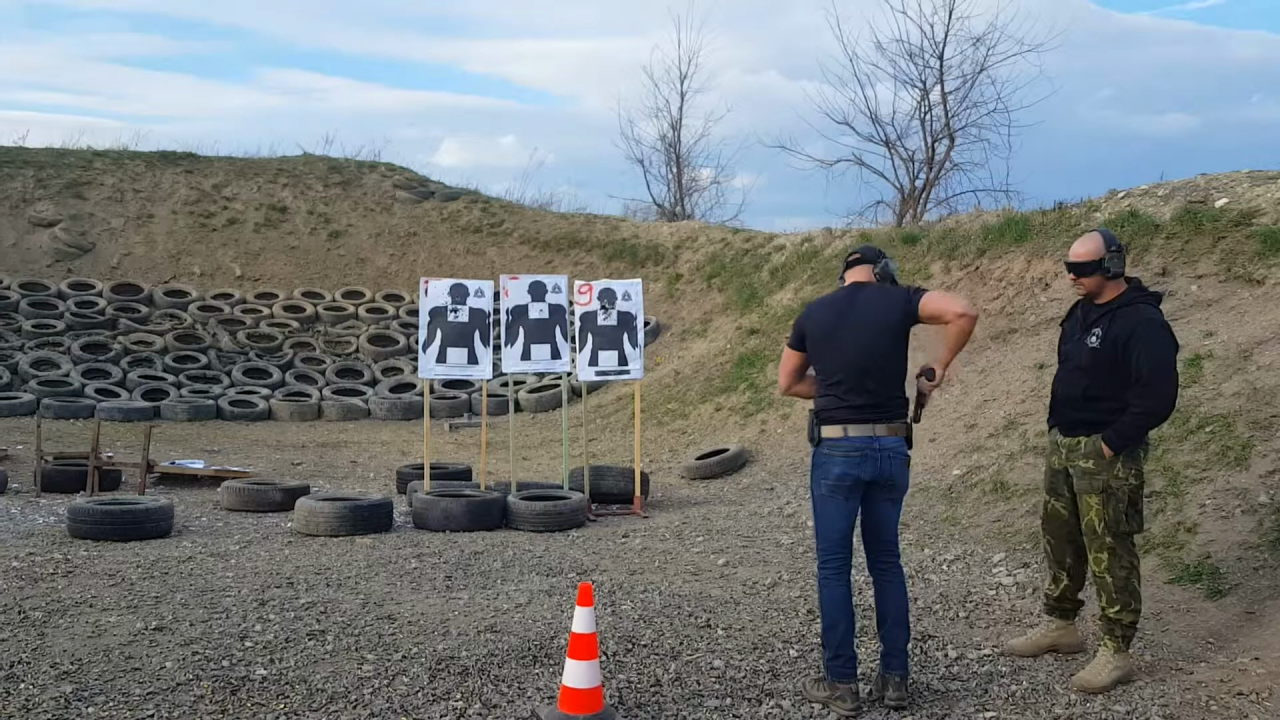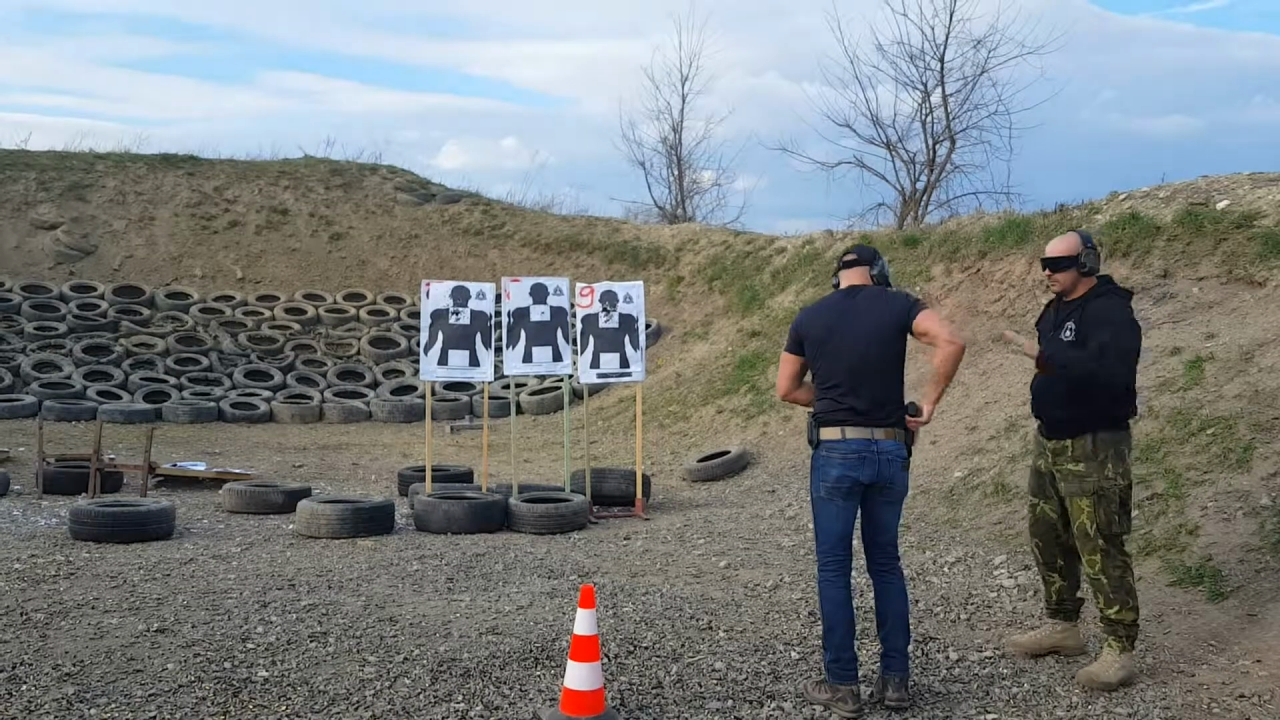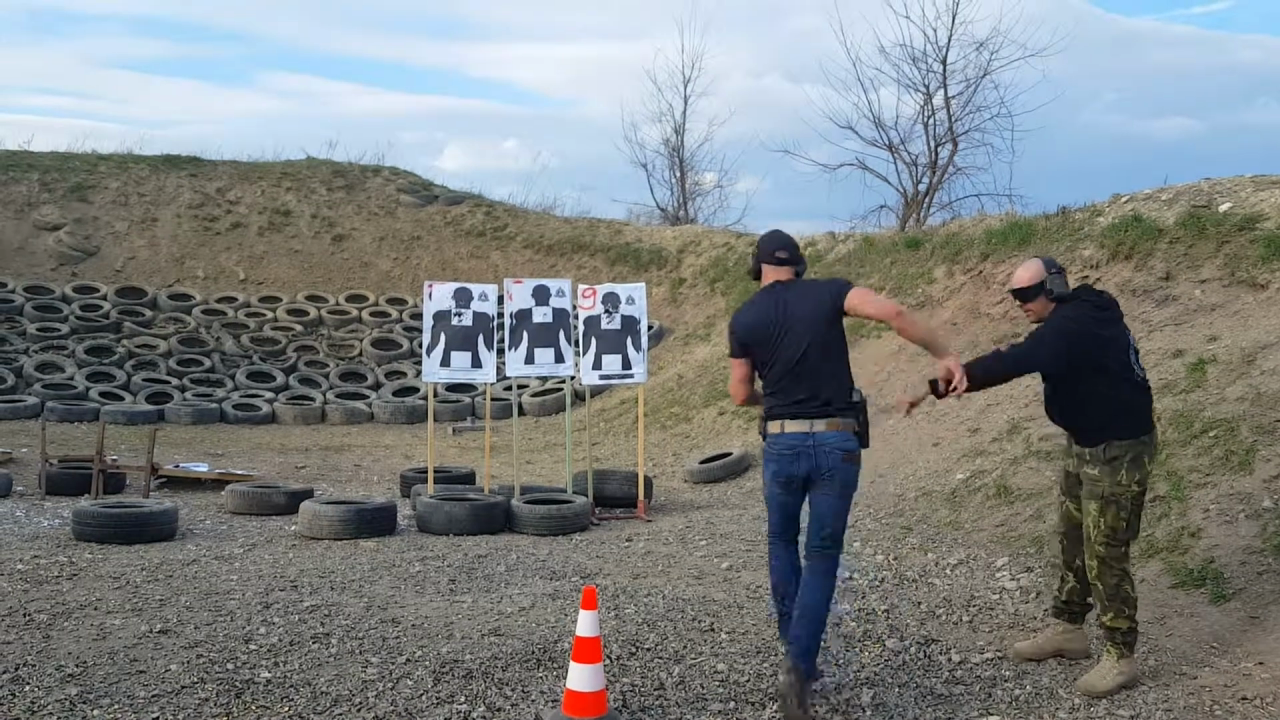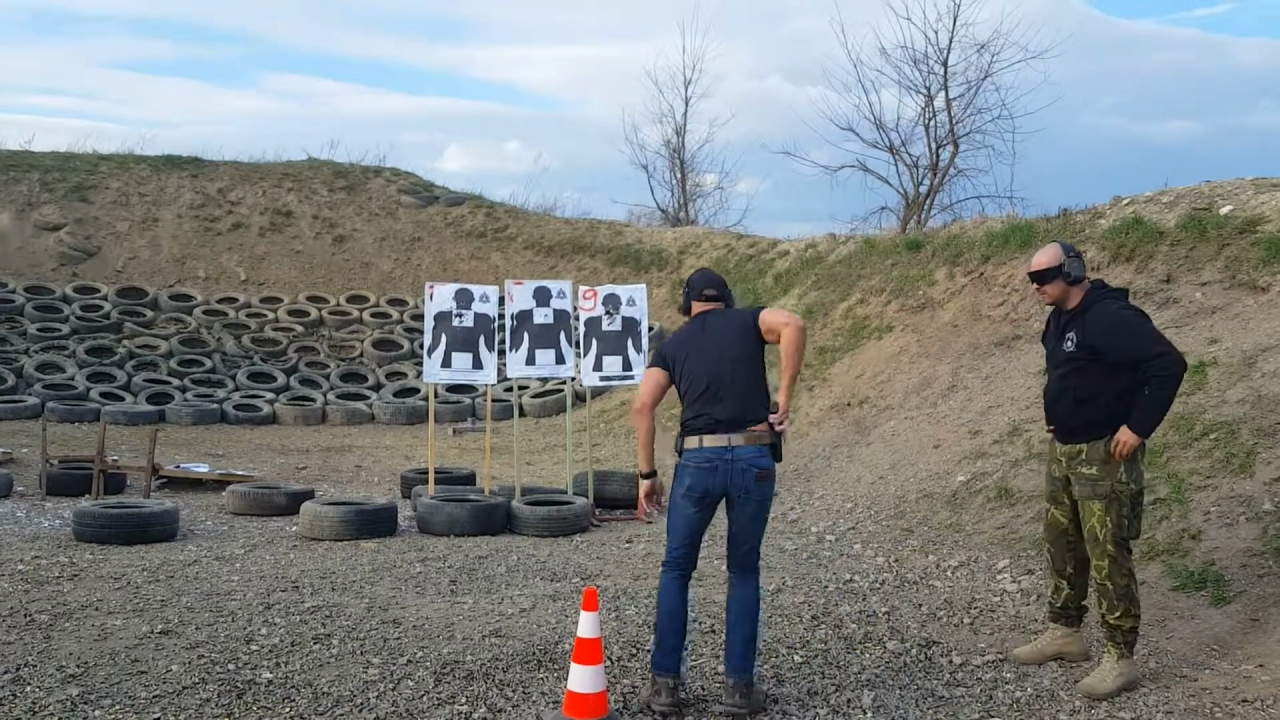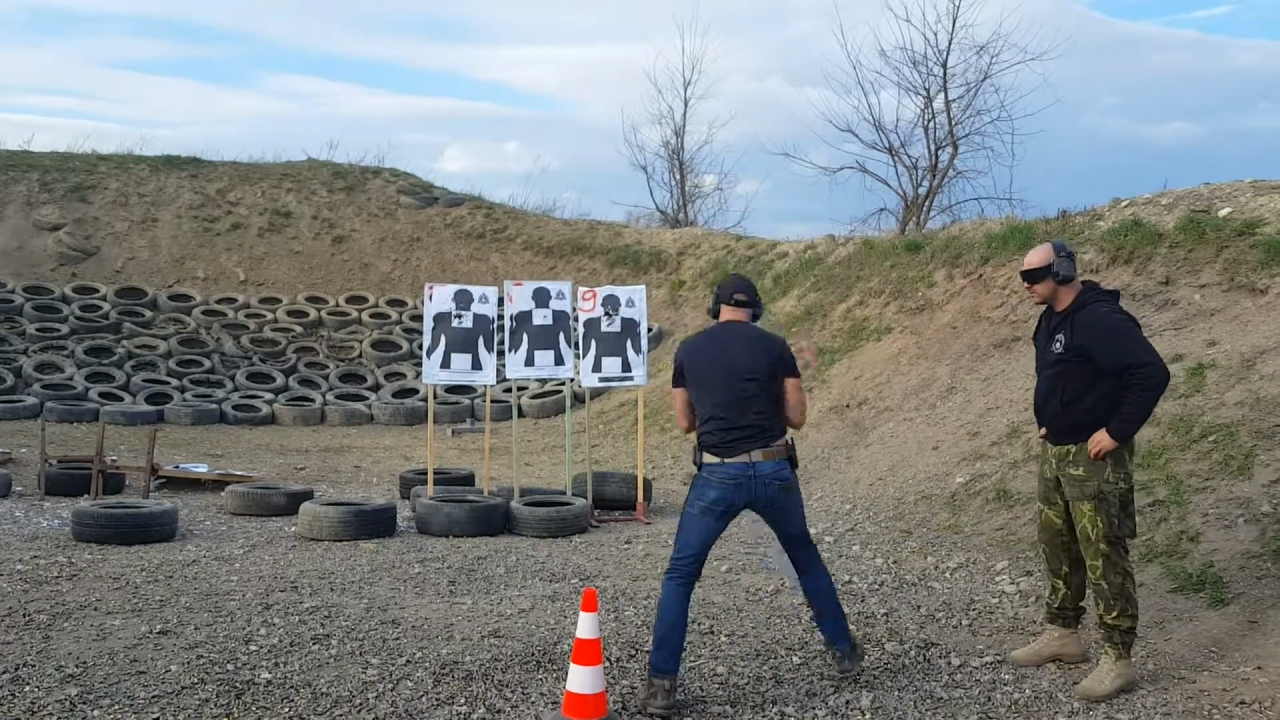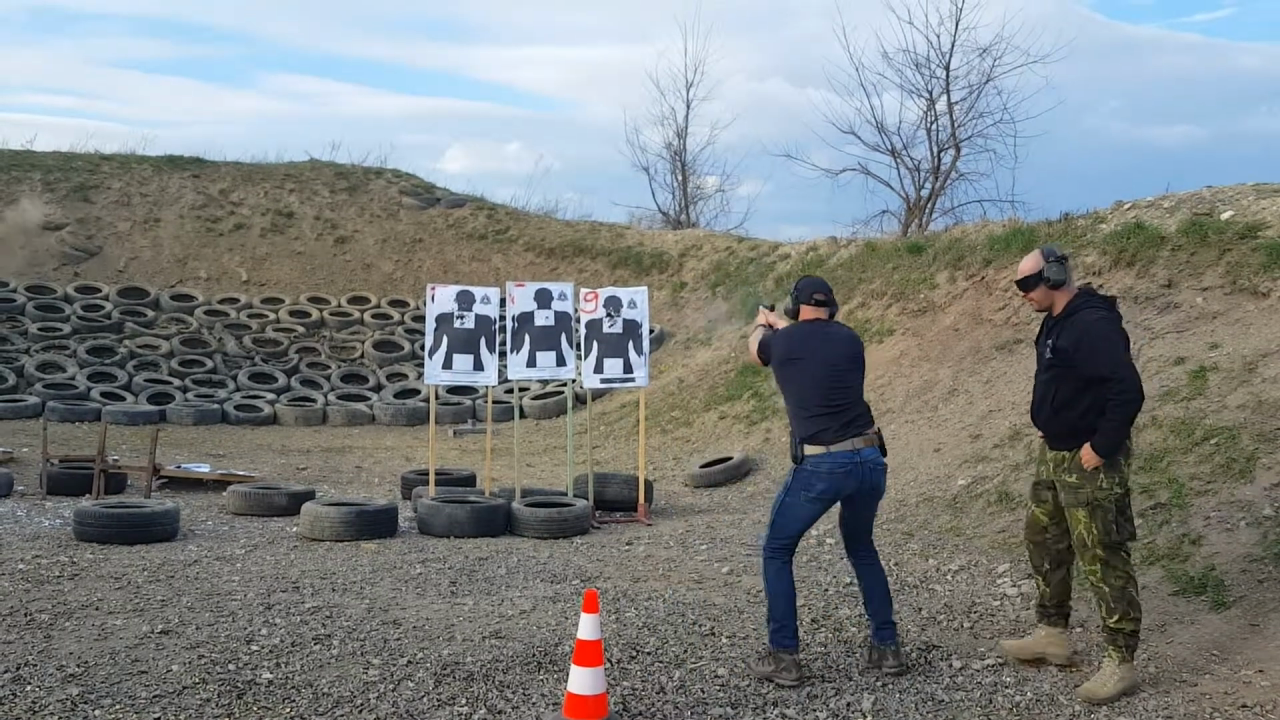
dt=0.5s
person 1, frame 1
left shoulder: (1141, 321)
right shoulder: (1081, 311)
left elbow: (1158, 397)
left wrist: (1111, 444)
left hip: (1106, 452)
right hip: (1063, 443)
left knee: (1108, 551)
right knee: (1060, 539)
left ankle: (1116, 653)
right ankle: (1061, 626)
person 1, frame 2
left shoulder: (1108, 312)
right shoulder: (1057, 309)
left elbow: (1112, 370)
left wrist: (1042, 353)
left hip: (1093, 446)
right hip: (1049, 443)
left knee: (1099, 549)
right knee: (1048, 540)
left ankle: (1119, 650)
right ankle: (1060, 625)
person 1, frame 3
left shoulder: (1071, 328)
right shoulder: (1083, 316)
left elbow: (1011, 363)
left wrist: (936, 388)
left hip: (1118, 452)
right hip: (1088, 446)
left knee: (1105, 554)
right knee: (1074, 542)
left ankle: (1121, 657)
right ankle: (1067, 629)
person 1, frame 4
left shoulder: (1112, 317)
right shoulder: (1059, 319)
left elbow: (1169, 365)
left wrist: (1139, 427)
left hip: (1104, 454)
right hip: (1063, 450)
left knee: (1108, 556)
right knee: (1062, 544)
left ankle: (1121, 659)
right ankle: (1064, 632)
person 1, frame 5
left shoulder: (1101, 320)
right shoulder: (1051, 319)
left elbow: (1151, 374)
left wrist: (1117, 431)
left hip: (1094, 455)
right hip: (1055, 452)
left knee: (1103, 555)
right knee: (1057, 545)
left ankle: (1118, 659)
right ankle: (1062, 633)
person 1, frame 6
left shoulder: (1094, 326)
right shoulder: (1061, 323)
left elbow: (1128, 393)
left wrist: (1101, 447)
left hip: (1091, 462)
right hip: (1059, 455)
left knee: (1104, 559)
right knee: (1044, 542)
left ankle: (1121, 664)
right ankle: (1051, 634)
person 2, frame 1
left shoulder: (813, 313)
right shoulder: (899, 299)
left elbow: (787, 382)
right elbow: (964, 313)
right wrist: (940, 365)
left hip: (836, 450)
right hip: (890, 450)
left knee: (834, 566)
right knee: (886, 561)
right ankle: (894, 676)
person 2, frame 2
left shoulder: (809, 318)
right shoulder: (898, 305)
left elbow: (786, 390)
right elbow: (951, 343)
right wrist: (931, 403)
left hip: (836, 453)
right hip: (890, 452)
left knee: (833, 568)
right knee: (886, 563)
right ankle: (895, 678)
person 2, frame 3
left shoulder: (743, 318)
right shoulder: (827, 291)
left elbow: (741, 395)
right elbow: (892, 312)
right wrist: (945, 356)
left hip: (782, 445)
right hip: (837, 443)
left knee: (781, 543)
right knee: (821, 558)
left ankle: (795, 644)
right ankle: (798, 670)
person 2, frame 4
left shoulder: (671, 344)
right shoulder: (748, 321)
left elbow: (643, 405)
right elbow: (792, 325)
left wrist: (647, 473)
right wrist: (785, 395)
left hip: (698, 461)
right hip: (753, 461)
left knee: (676, 569)
right knee: (744, 570)
left ankle: (664, 682)
right ankle: (739, 684)
person 2, frame 5
left shoulder: (688, 350)
right shoulder: (774, 347)
left elbow: (685, 423)
right elbow: (797, 418)
left hip: (718, 475)
right hip: (773, 471)
left knee: (680, 576)
right knee: (804, 555)
left ankle: (660, 683)
right ankle: (842, 650)
person 2, frame 6
left shoulder: (780, 342)
right shoulder: (850, 339)
left elbow: (755, 348)
left wrist: (763, 323)
left hip: (820, 465)
right hip: (869, 459)
left knee: (777, 552)
right knee: (861, 548)
left ankle: (784, 656)
right ankle: (886, 646)
